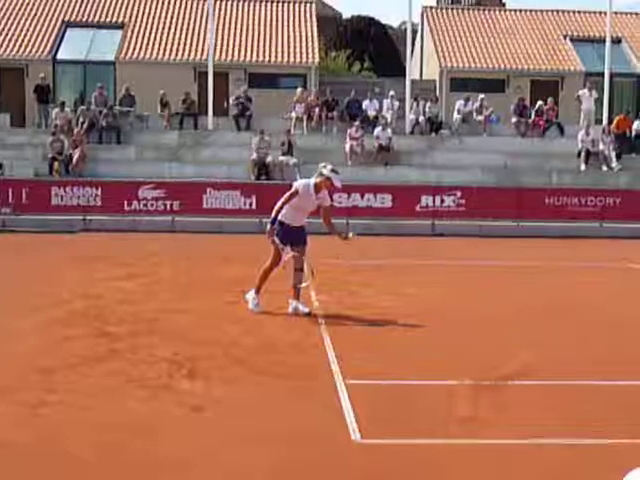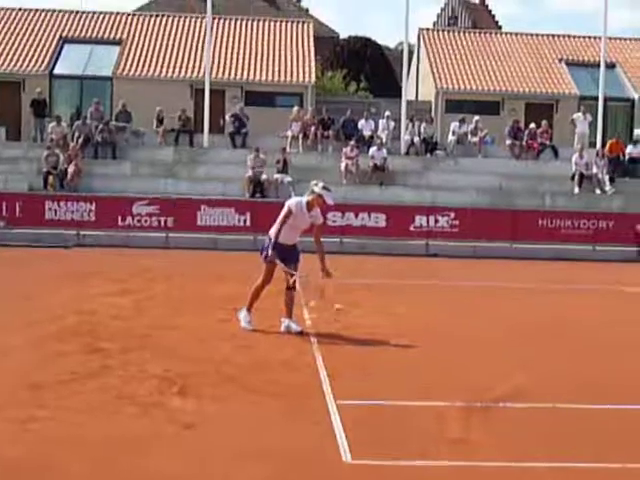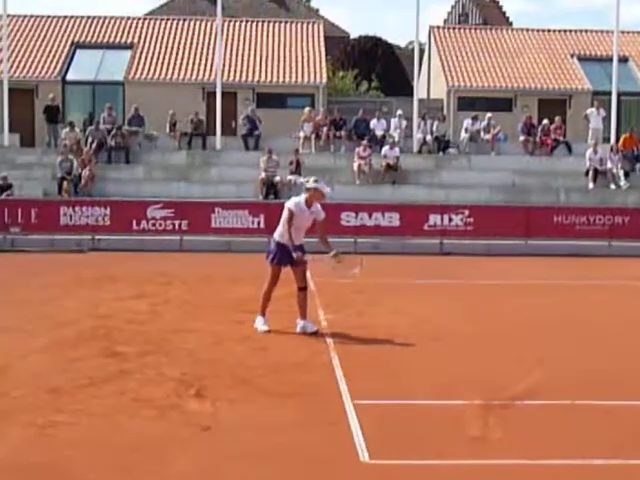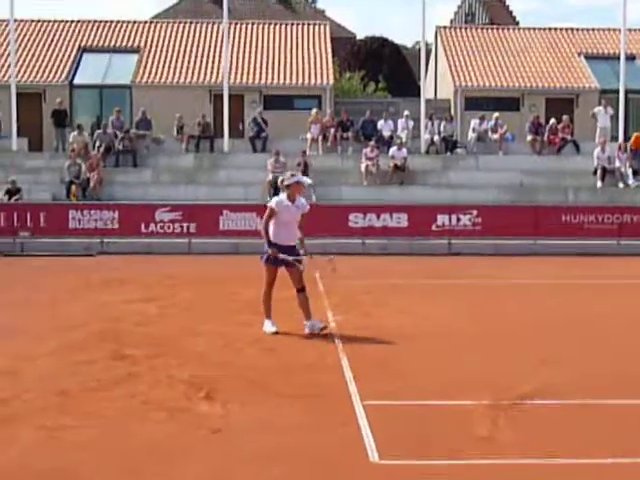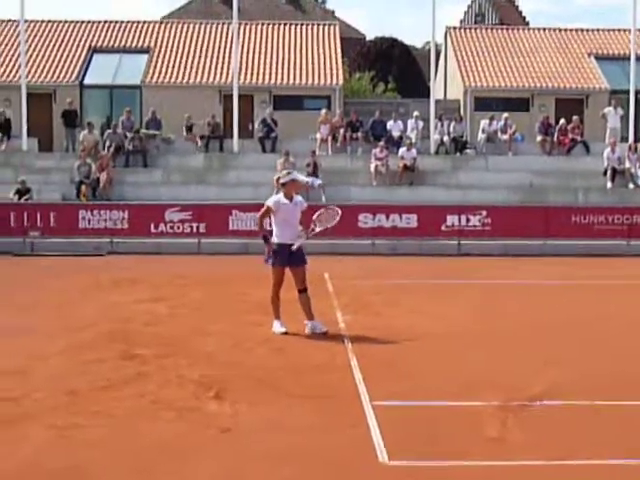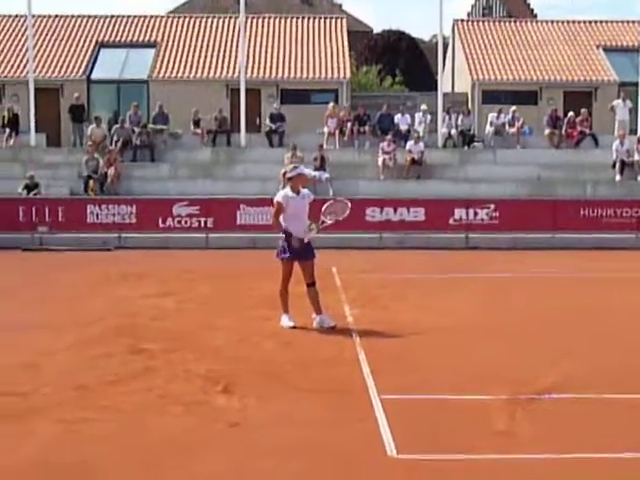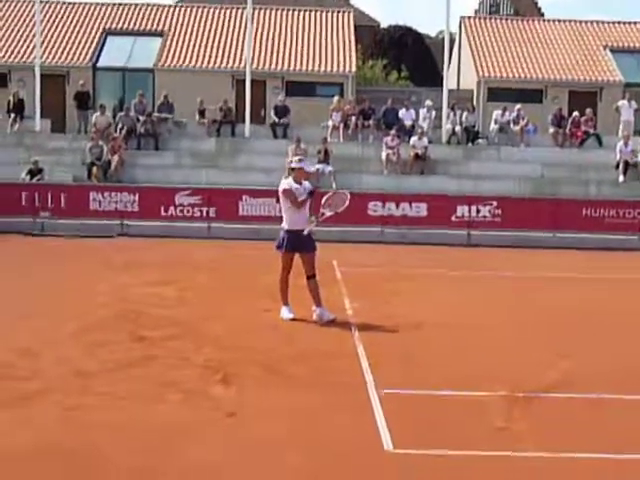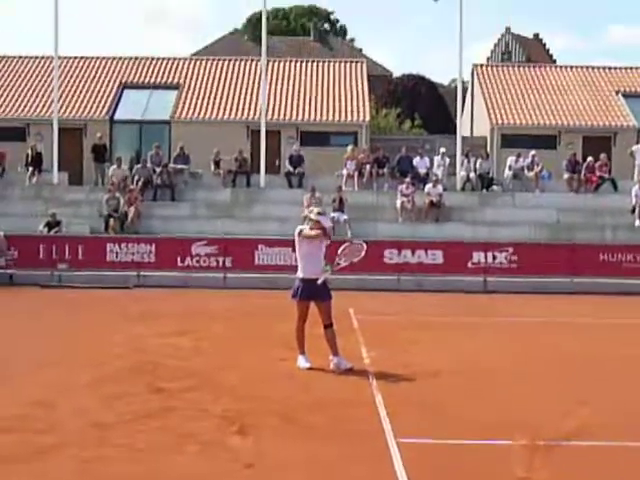
dt=0.5s
person 1, frame 1
left shoulder: (324, 197)
right shoulder: (302, 185)
left elbow: (327, 221)
right elbow: (281, 203)
left wrist: (340, 235)
right wrist: (271, 223)
left hip: (299, 229)
right hip: (283, 224)
left knee: (299, 265)
right knee: (274, 262)
left ankle: (295, 302)
right ankle: (254, 294)
person 1, frame 2
left shoulder: (317, 215)
right shoulder: (295, 204)
left elbow: (318, 241)
right elbow: (279, 226)
left wrist: (323, 266)
right wrist: (272, 247)
left hip: (291, 247)
right hip: (276, 243)
left knee: (292, 283)
right knee: (265, 280)
left ankle: (287, 321)
right ankle: (246, 313)
person 1, frame 3
left shoulder: (317, 211)
right shoulder: (294, 204)
left elbow: (321, 236)
right elbow: (287, 229)
left wrist: (332, 251)
right wrist: (293, 250)
left hip: (297, 246)
right hip: (280, 244)
left knee: (302, 284)
right knee: (272, 283)
left ankle: (302, 322)
right ankle: (261, 317)
person 1, frame 4
left shoulder: (302, 204)
right shoulder: (277, 202)
right elbow: (264, 225)
left wrist: (302, 245)
right wrist: (270, 245)
left hip: (291, 248)
right hip: (275, 248)
left knee: (300, 286)
right knee: (269, 285)
left ankle: (310, 322)
right ankle: (268, 321)
person 1, frame 5
left shoulder: (299, 201)
right shoulder: (275, 201)
right elbow: (259, 220)
left wrist: (304, 230)
right wrist: (266, 241)
left hip: (295, 247)
right hip: (279, 247)
left knee: (302, 286)
right knee: (277, 286)
left ankle: (311, 322)
right ankle: (277, 321)
person 1, frame 6
left shoulder: (306, 194)
right shoulder: (283, 196)
right elbow: (275, 221)
left wrist: (313, 225)
right wrist: (290, 236)
left hip: (304, 241)
right hip: (289, 242)
left knee: (311, 280)
right knee: (285, 280)
left ankle: (319, 316)
right ankle: (285, 315)
person 1, frame 7
left shoulder: (306, 185)
right shoulder: (286, 185)
right elbow: (298, 205)
right wrist: (310, 193)
left hip: (305, 233)
right hip: (290, 233)
left knee: (311, 273)
right knee: (286, 272)
left ankle: (318, 309)
right ankle: (285, 307)
person 1, frame 8
left shoulder: (322, 237)
right shoulder: (301, 231)
right elbow: (315, 233)
right wrist: (324, 233)
left hip: (320, 282)
right hip: (305, 282)
left knee: (328, 321)
right knee: (302, 321)
left ankle: (336, 358)
right ankle: (302, 356)
